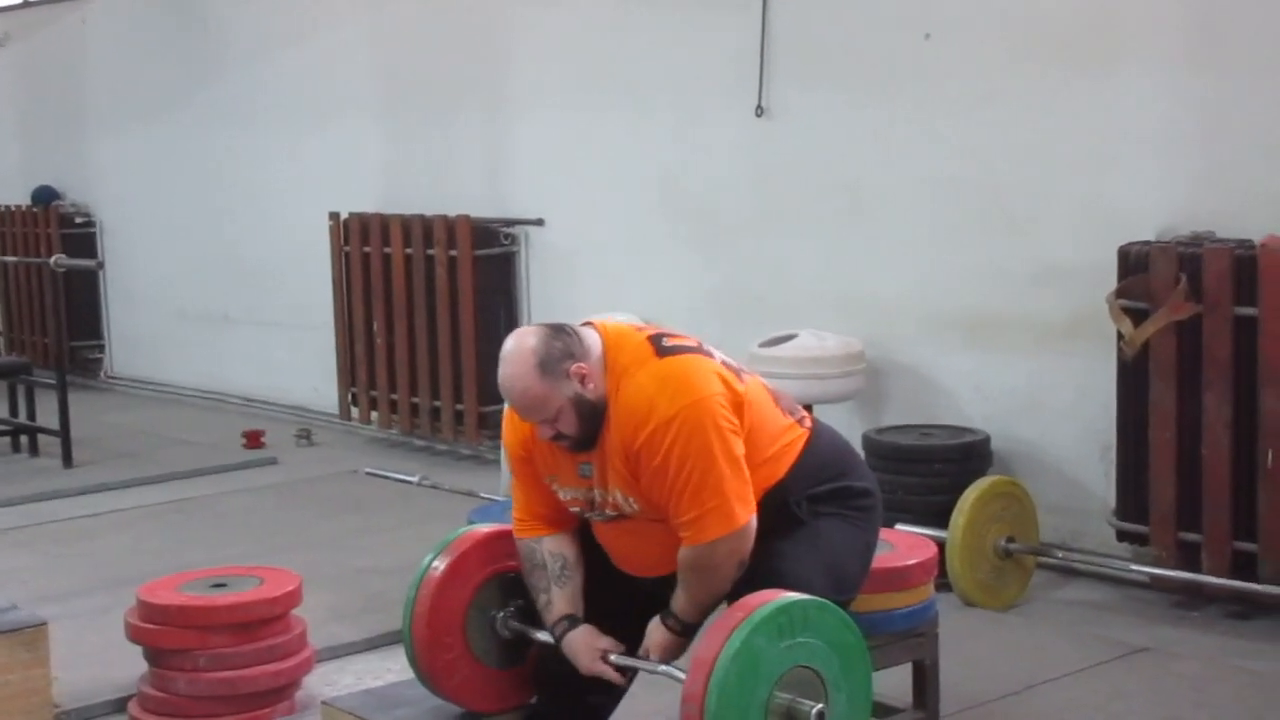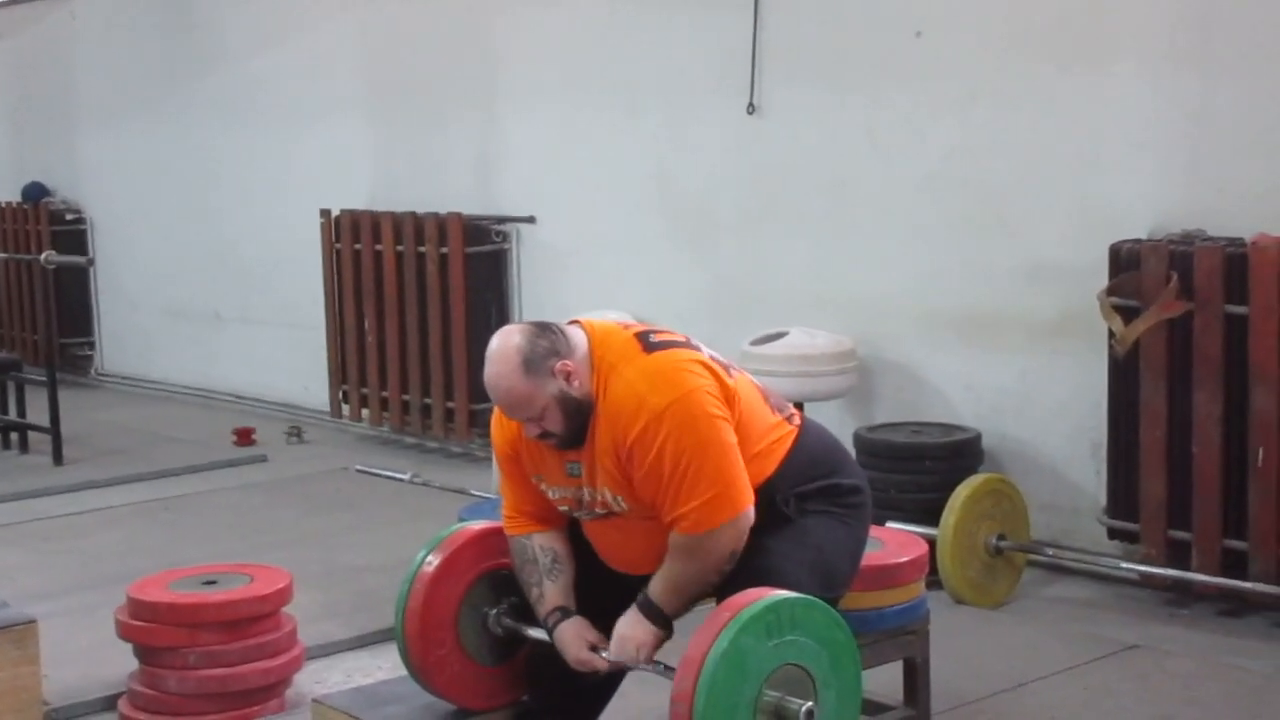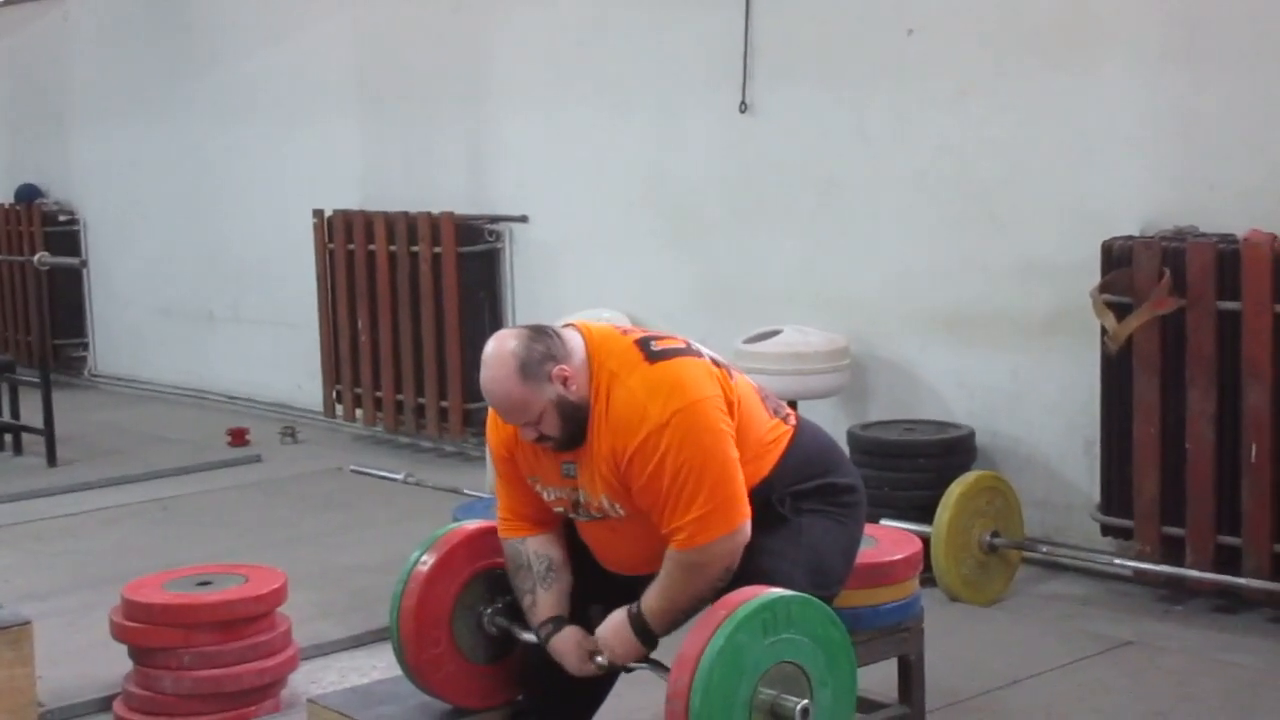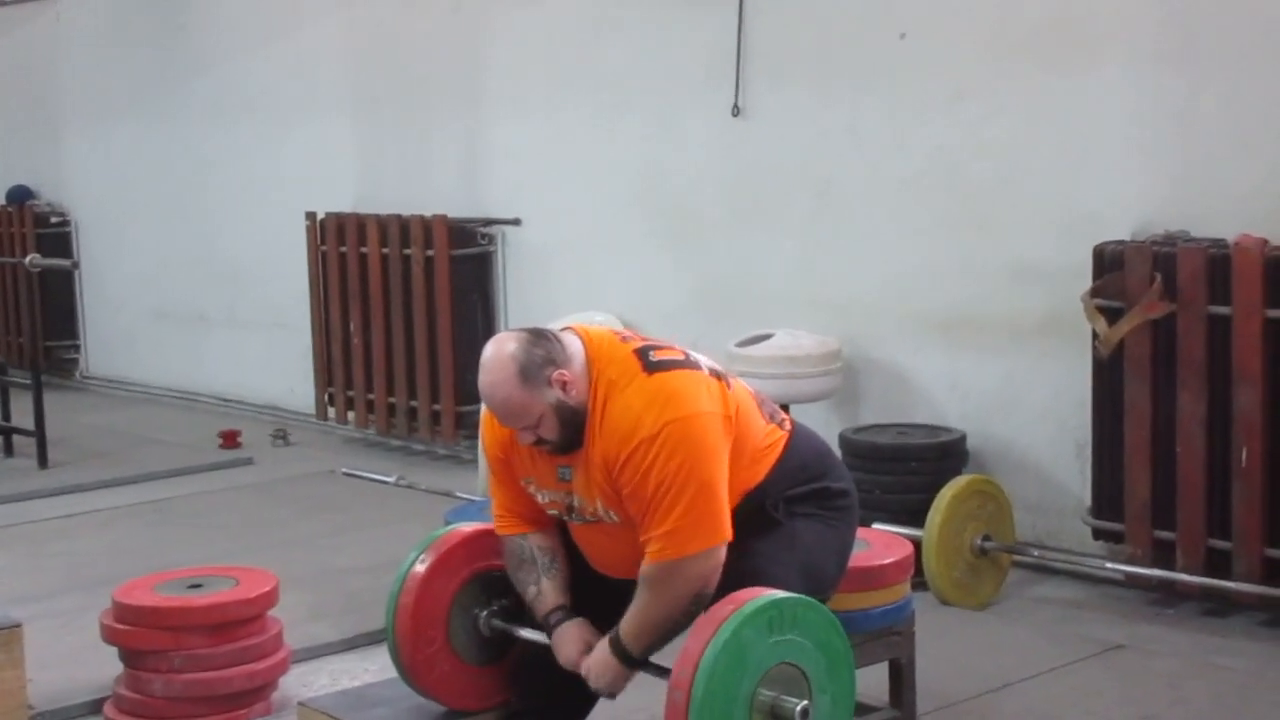
dt=0.5s
person 1, frame 1
left shoulder: (671, 392)
right shoulder: (536, 403)
left elbow: (722, 539)
right elbow: (542, 525)
left wrist: (677, 622)
right wrist: (567, 626)
person 1, frame 2
left shoulder: (661, 388)
right shoulder: (522, 403)
left elbow: (715, 533)
right elbow: (533, 521)
left wrist: (650, 613)
right wrist: (559, 617)
right knee: (565, 639)
person 1, frame 3
left shoulder: (661, 393)
right shoulder: (519, 402)
left elbow: (713, 544)
right elbow: (529, 526)
left wrist: (640, 626)
right wrist: (553, 626)
person 1, frame 4
left shoulder: (658, 404)
right shoulder: (514, 406)
left elbow: (684, 570)
right elbow: (523, 522)
left wrist: (622, 654)
right wrist: (559, 617)
right knee: (555, 637)
